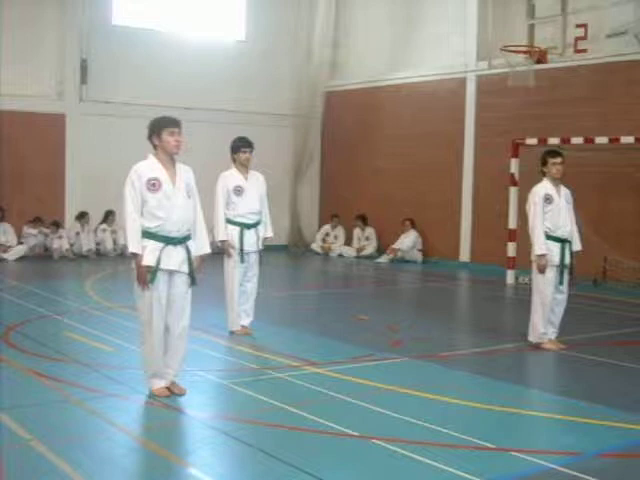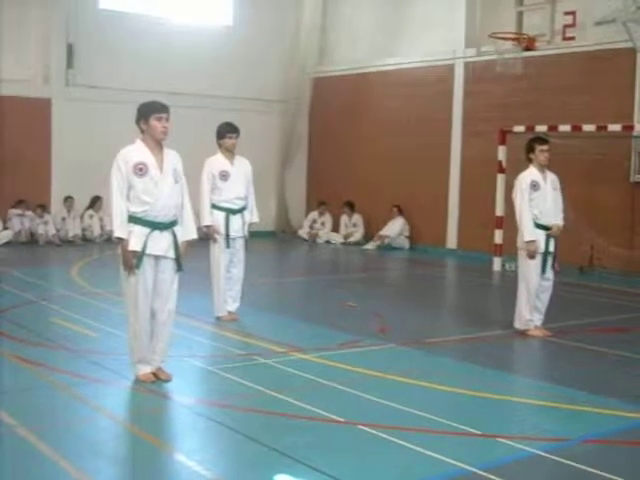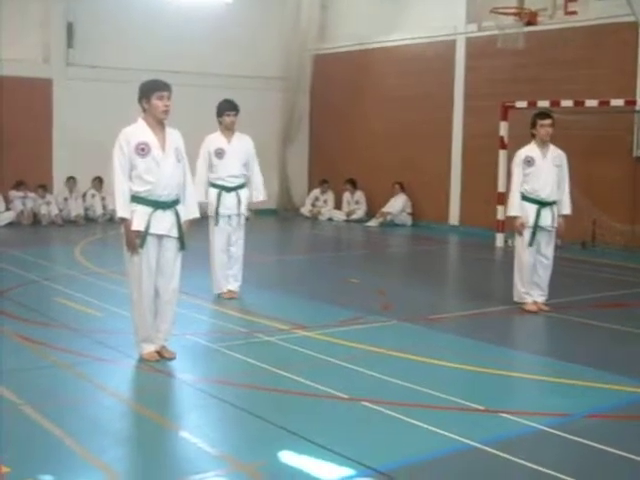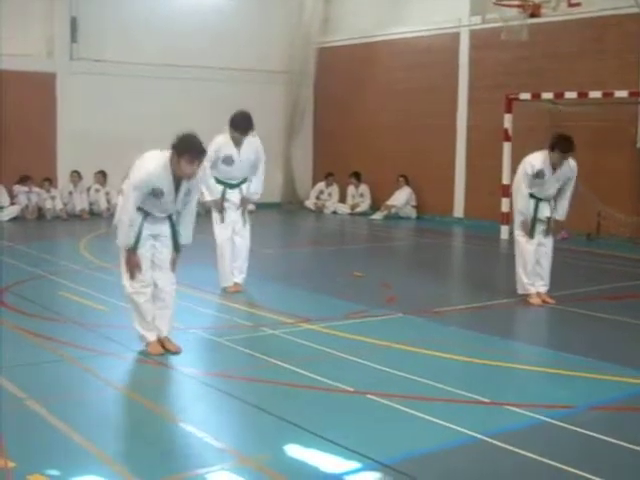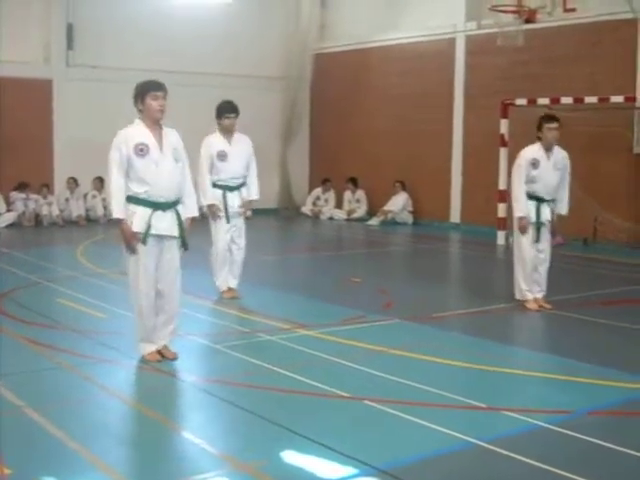
dt=1s
person 1, frame 1
left shoulder: (186, 173)
right shoulder: (141, 171)
left elbow: (196, 213)
right elbow: (132, 215)
left wrist: (198, 253)
right wrist: (139, 257)
left hip: (182, 253)
right hip: (154, 253)
left knee: (179, 319)
right knee: (154, 319)
left ankle: (170, 375)
right ankle: (156, 378)
person 1, frame 2
left shoulder: (174, 158)
right shoulder: (127, 156)
left elbow: (183, 199)
right elbow: (119, 200)
left wrist: (185, 238)
right wrist: (124, 242)
left hip: (168, 239)
right hip: (140, 238)
left knee: (165, 305)
right knee: (140, 304)
left ankle: (156, 361)
right ankle: (142, 364)
person 1, frame 3
left shoulder: (176, 137)
right shoulder: (129, 135)
left elbow: (185, 178)
right elbow: (121, 180)
left wrist: (187, 217)
right wrist: (127, 222)
left hip: (171, 218)
right hip: (143, 217)
left knee: (169, 284)
right knee: (144, 284)
left ankle: (161, 340)
right ankle: (146, 343)
person 1, frame 4
left shoulder: (193, 177)
right shoulder: (146, 170)
left elbow: (187, 212)
right elbow: (127, 211)
left wrist: (179, 247)
right wrist: (130, 251)
left hip: (165, 222)
right hip: (138, 220)
left knee: (166, 279)
right knee: (140, 281)
left ankle: (163, 333)
right ankle: (150, 336)
person 1, frame 5
left shoulder: (173, 136)
right shoulder: (126, 137)
left elbow: (185, 177)
right elbow: (117, 180)
left wrist: (188, 217)
right wrist: (123, 222)
left hip: (171, 219)
right hip: (142, 219)
left knee: (170, 286)
right knee: (145, 287)
left ankle: (163, 341)
right ankle: (148, 344)
person 2, frame 1
left shoulder: (259, 178)
right shoulder: (225, 178)
left elbow: (264, 207)
right elbow: (219, 209)
left wrist: (266, 233)
right wrist: (223, 238)
left hip: (253, 234)
right hip: (235, 234)
left knee: (251, 280)
right knee: (235, 280)
left ankle: (246, 321)
right ankle: (235, 324)
person 2, frame 2
left shoulder: (245, 164)
right shoulder: (211, 163)
left elbow: (250, 192)
right elbow: (205, 194)
left wrist: (251, 219)
right wrist: (208, 223)
left hip: (239, 219)
right hip: (220, 218)
left knee: (237, 266)
right knee: (220, 265)
left ankle: (232, 307)
right ankle: (222, 309)
person 2, frame 3
left shoulder: (246, 141)
right shoulder: (210, 141)
left elbow: (254, 170)
right elbow: (202, 171)
left wrist: (257, 198)
right wrist: (200, 199)
left hip: (239, 197)
right hip: (218, 196)
left knee: (237, 244)
right knee: (218, 244)
left ankle: (233, 286)
right ankle: (222, 287)
person 2, frame 4
left shoulder: (255, 143)
right shoulder: (218, 143)
left elbow: (259, 170)
right elbow: (206, 170)
left wrist: (251, 196)
right wrist: (213, 197)
left hip: (241, 192)
right hip: (221, 193)
left knee: (242, 237)
right knee: (224, 238)
left ankle: (238, 279)
right ankle: (228, 281)
person 2, frame 5
left shoulder: (245, 141)
right shoulder: (210, 142)
left elbow: (251, 171)
right elbow: (204, 174)
left wrist: (250, 199)
right wrist: (209, 202)
left hip: (239, 197)
right hip: (219, 197)
left knee: (238, 244)
right knee: (221, 244)
left ankle: (232, 284)
right ankle: (224, 285)
person 3, frame 1
left shoulder: (566, 193)
right shoulder: (539, 191)
left elbow: (571, 222)
right elbow: (536, 224)
left wrist: (575, 249)
right wrist: (540, 253)
left hip: (563, 249)
right hip: (547, 249)
left knee: (560, 294)
right knee: (544, 294)
left ankle: (551, 335)
right ankle: (540, 336)
person 3, frame 2
left shoulder: (553, 179)
right shoulder: (525, 178)
left elbow: (558, 207)
right elbow: (523, 211)
left wrist: (558, 225)
right wrist: (530, 239)
left hip: (549, 237)
right hip: (533, 236)
left knee: (546, 281)
right knee: (530, 281)
left ankle: (536, 322)
right ankle: (526, 323)
person 3, frame 3
left shoulder: (560, 156)
right shoulder: (523, 154)
left elbow: (563, 186)
right elbow: (515, 186)
left wrist: (562, 214)
right wrist: (516, 215)
left hip: (549, 212)
right hip: (528, 210)
left knee: (546, 257)
right knee: (526, 256)
left ankle: (539, 297)
right ankle: (526, 297)
person 3, frame 4
left shoulder: (571, 167)
right shoulder: (531, 162)
left elbow: (566, 194)
right elbow: (519, 191)
left wrist: (557, 219)
right wrist: (524, 219)
left hip: (546, 206)
right hip: (527, 205)
left knee: (545, 247)
right knee: (527, 247)
left ankle: (541, 289)
right ankle: (530, 289)
person 3, frame 5
left shoulder: (563, 157)
right shoulder: (527, 154)
left elbow: (563, 187)
right elbow: (517, 185)
left wrist: (559, 214)
right wrist: (521, 215)
left hip: (546, 209)
right hip: (527, 207)
left knee: (543, 255)
right knee: (526, 254)
left ankle: (538, 294)
right ankle: (527, 295)
